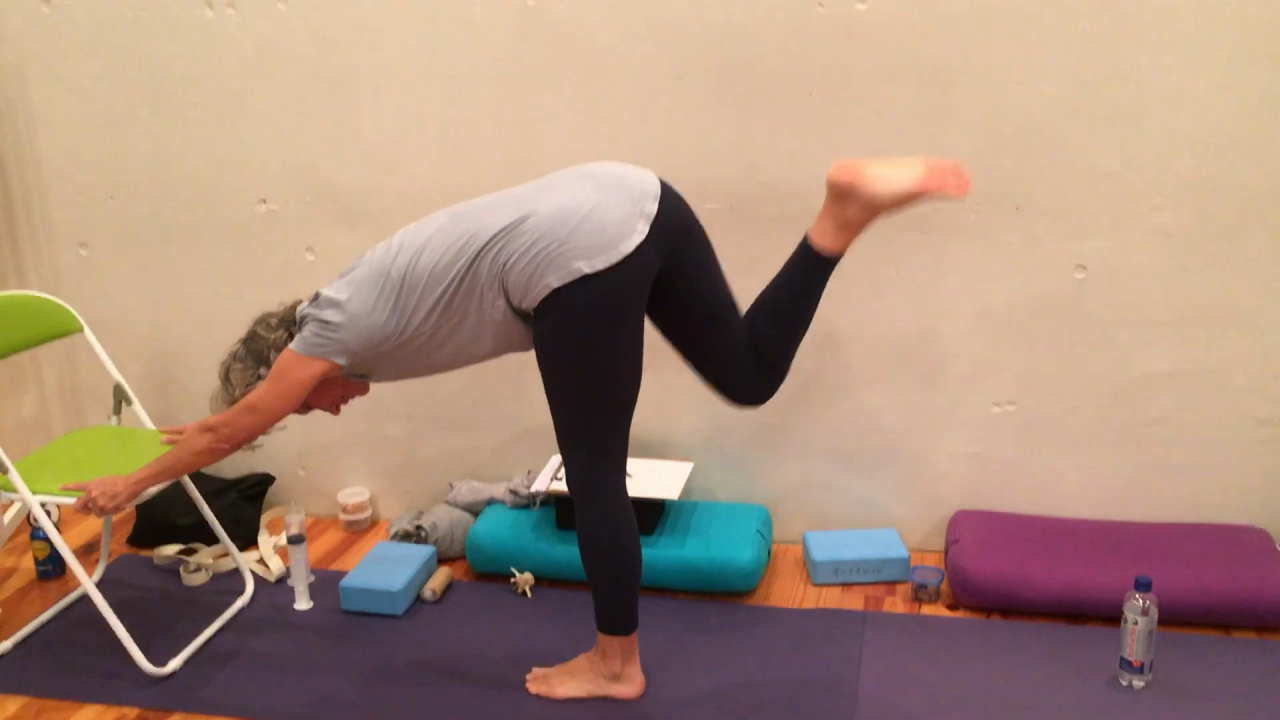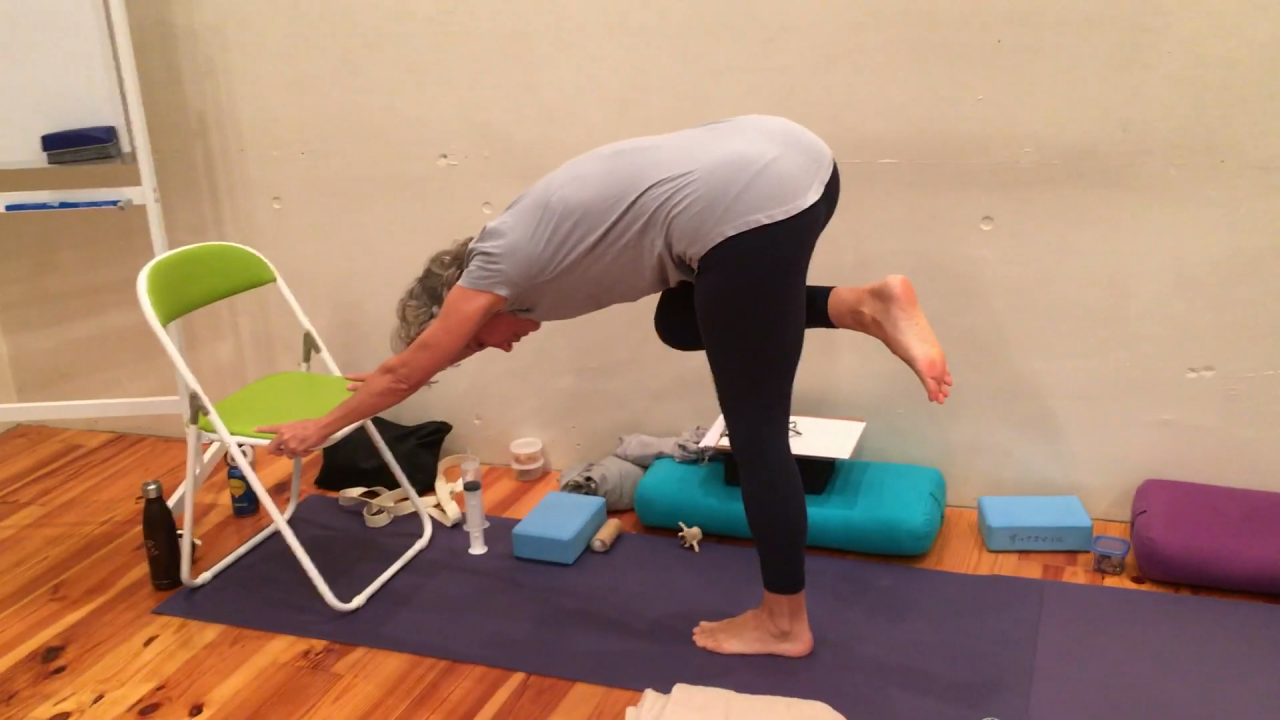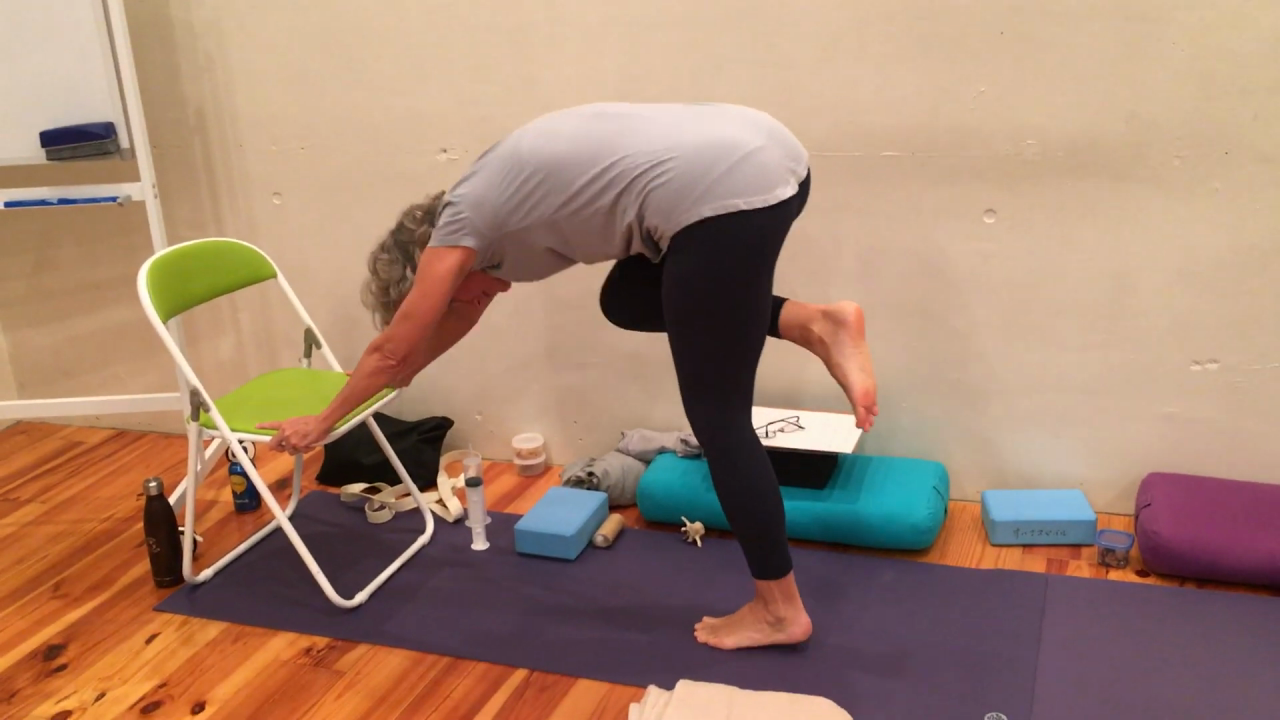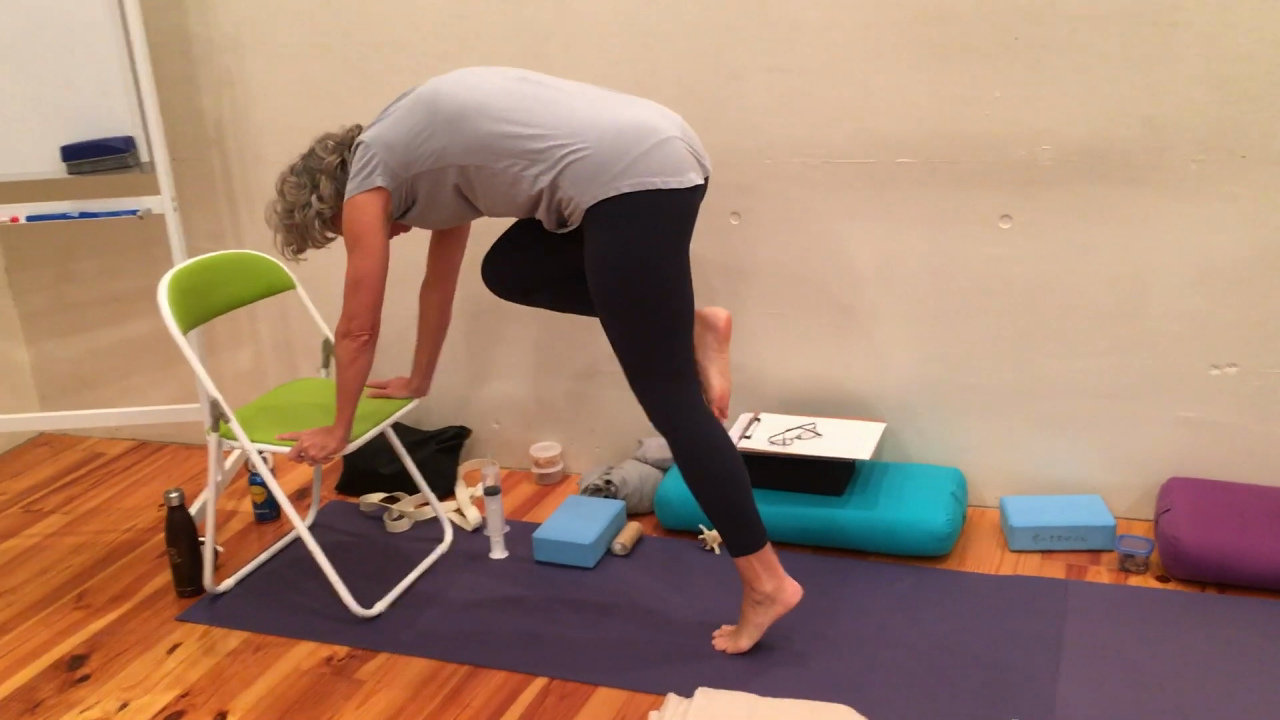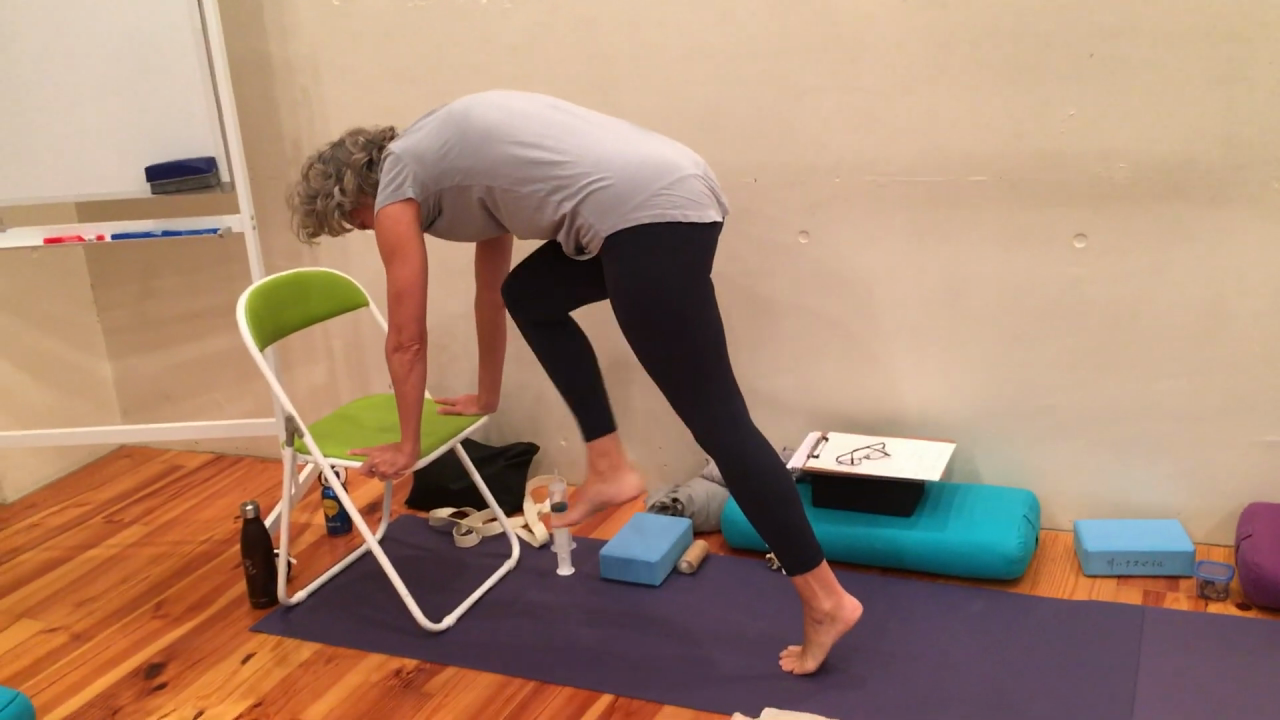
dt=1s
person 1, frame 1
left shoulder: (325, 338)
right shoulder: (348, 307)
left elbow: (227, 435)
left wrist: (127, 486)
right wrist: (212, 428)
left hip: (580, 258)
right hip: (628, 199)
left knee: (595, 479)
right knee: (745, 374)
left ankle: (615, 664)
right ankle: (841, 213)
person 1, frame 2
left shoulder: (492, 272)
right shoulder: (519, 245)
left elbow: (407, 373)
left wrist: (319, 429)
right wrist: (392, 379)
left hip: (748, 204)
right hip: (789, 158)
left knee: (755, 433)
right knee: (682, 324)
left ankle: (783, 624)
right ankle: (864, 307)
person 1, frame 3
left shoulder: (457, 227)
right shoulder: (490, 204)
left elbow: (391, 350)
right elbow: (463, 310)
left wrist: (321, 424)
right wrist: (400, 376)
left hip: (723, 190)
right hip: (762, 154)
left knee: (716, 418)
right knee: (627, 303)
left ankle: (779, 610)
right ankle: (811, 324)
person 1, frame 4
left shoulder: (367, 177)
right shoulder: (415, 152)
left elbow: (357, 329)
right elbow: (439, 280)
left wrist: (338, 431)
right wrist: (418, 380)
left hip: (630, 178)
right hip: (659, 150)
left knee: (669, 399)
right knee: (509, 272)
left ankle: (766, 583)
right ankle: (686, 323)
person 1, frame 5
left shoulder: (396, 188)
right shoulder: (444, 155)
left elbow: (406, 340)
right elbow: (489, 290)
left wrist: (407, 446)
right wrist: (486, 397)
left hip: (647, 214)
right hip: (675, 187)
left knee: (716, 421)
right knee: (527, 296)
left ankle: (826, 601)
right ankle: (610, 468)
